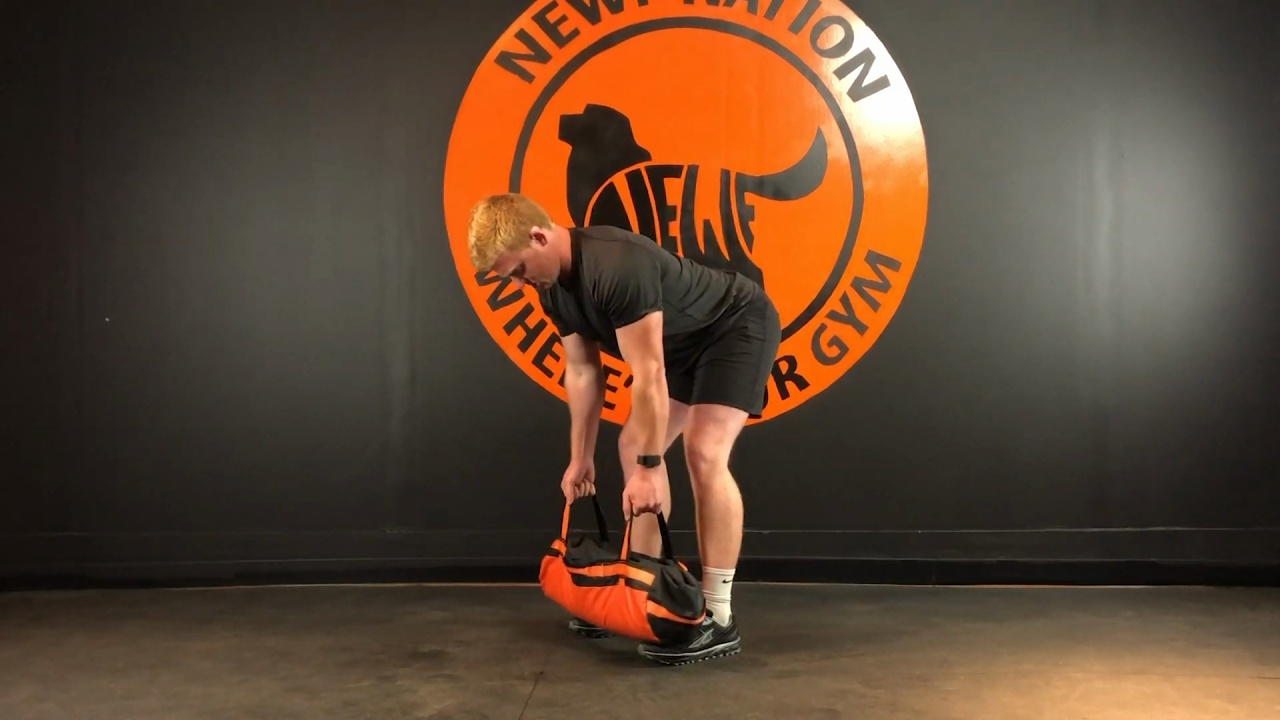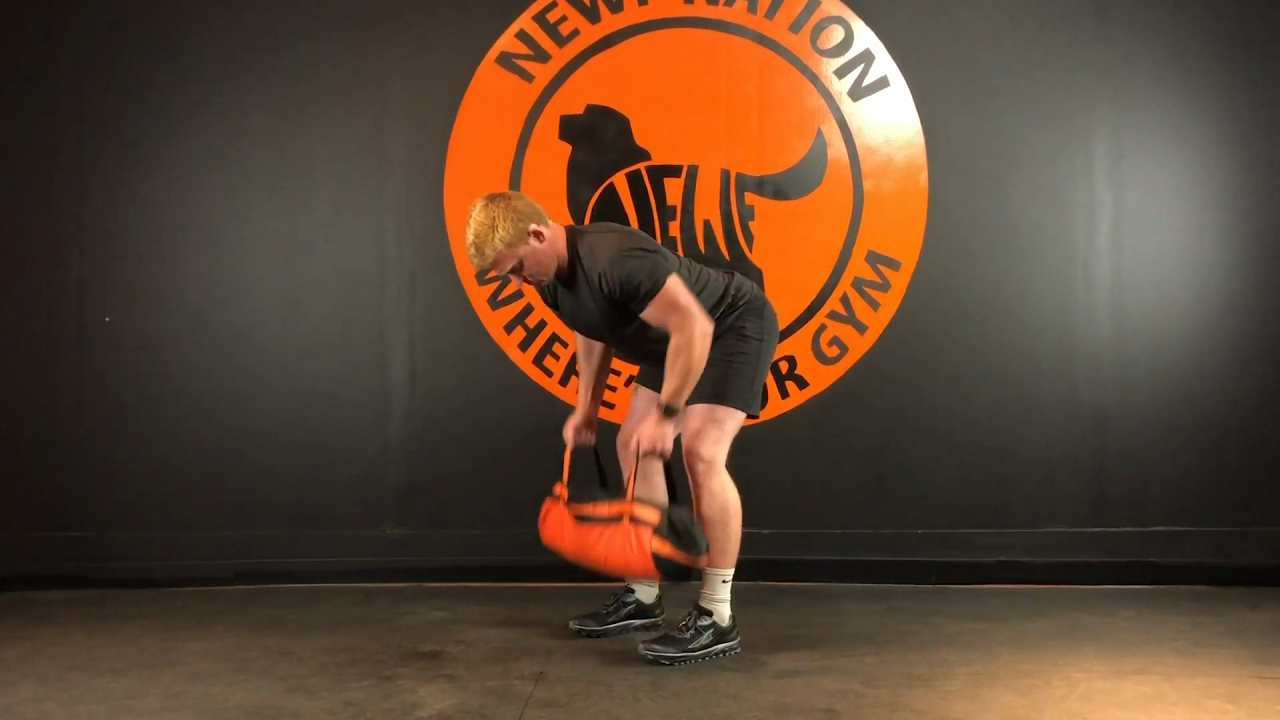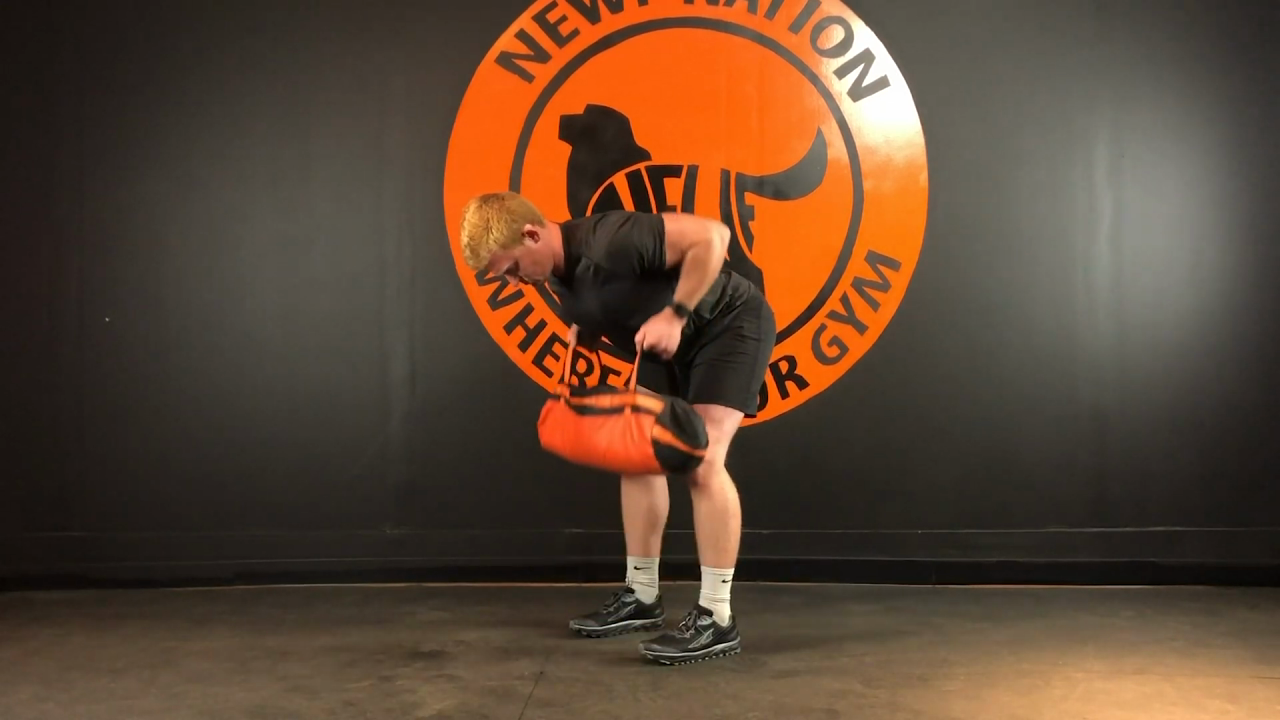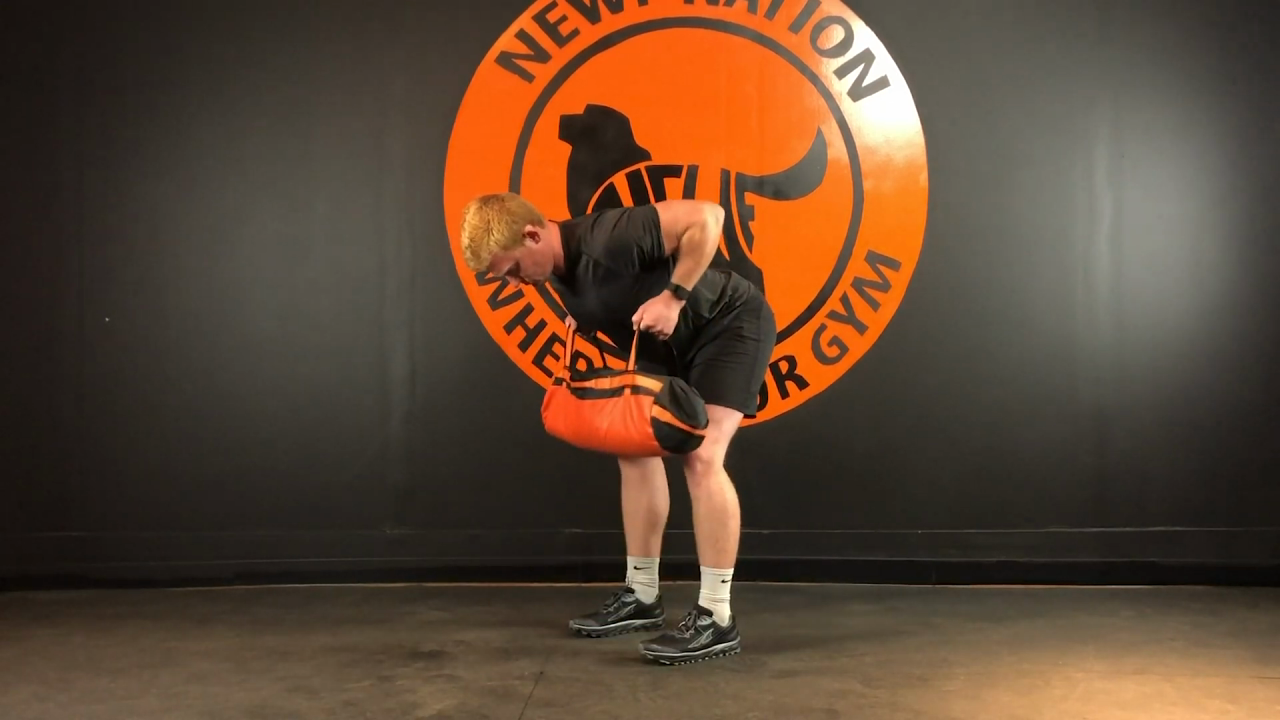
dt=0.3s
person 1, frame 1
left shoulder: (616, 267)
right shoulder: (552, 283)
left elbow: (648, 374)
right elbow: (582, 370)
left wrist: (647, 468)
right wrist: (580, 459)
left hip: (737, 326)
right hip: (684, 339)
left knee: (705, 455)
right knee: (632, 445)
left ankle: (717, 618)
person 1, frame 2
left shoulder: (611, 257)
right shoulder: (552, 280)
left elbow: (693, 328)
right elbow: (594, 334)
left wrist: (664, 416)
right wrist: (586, 405)
left hip: (735, 325)
right hip: (673, 343)
left knee: (702, 455)
right knee: (633, 449)
left ankle: (716, 618)
right ankle: (642, 596)
person 1, frame 3
left shoulder: (609, 242)
right shoulder: (553, 270)
left elbow: (712, 236)
left wrist: (674, 313)
right wrist: (583, 330)
left hip: (730, 324)
right hip: (672, 340)
left knee: (701, 454)
left ankle: (717, 618)
right ankle: (641, 596)
person 1, frame 4
left shoulder: (607, 238)
right shoulder: (558, 265)
left elbow: (707, 217)
left wrist: (673, 296)
right wrist: (585, 314)
left hip: (730, 324)
right hip: (672, 337)
left knee: (701, 455)
left ankle: (716, 617)
right ankle: (641, 596)
